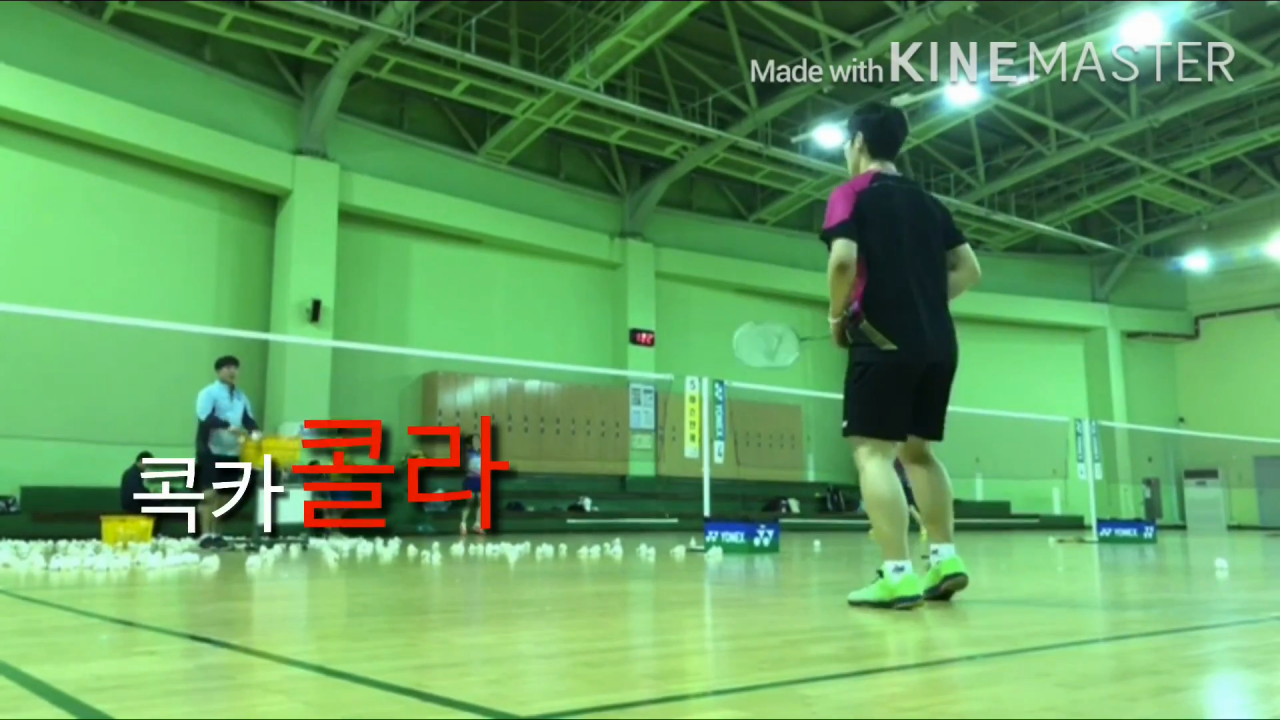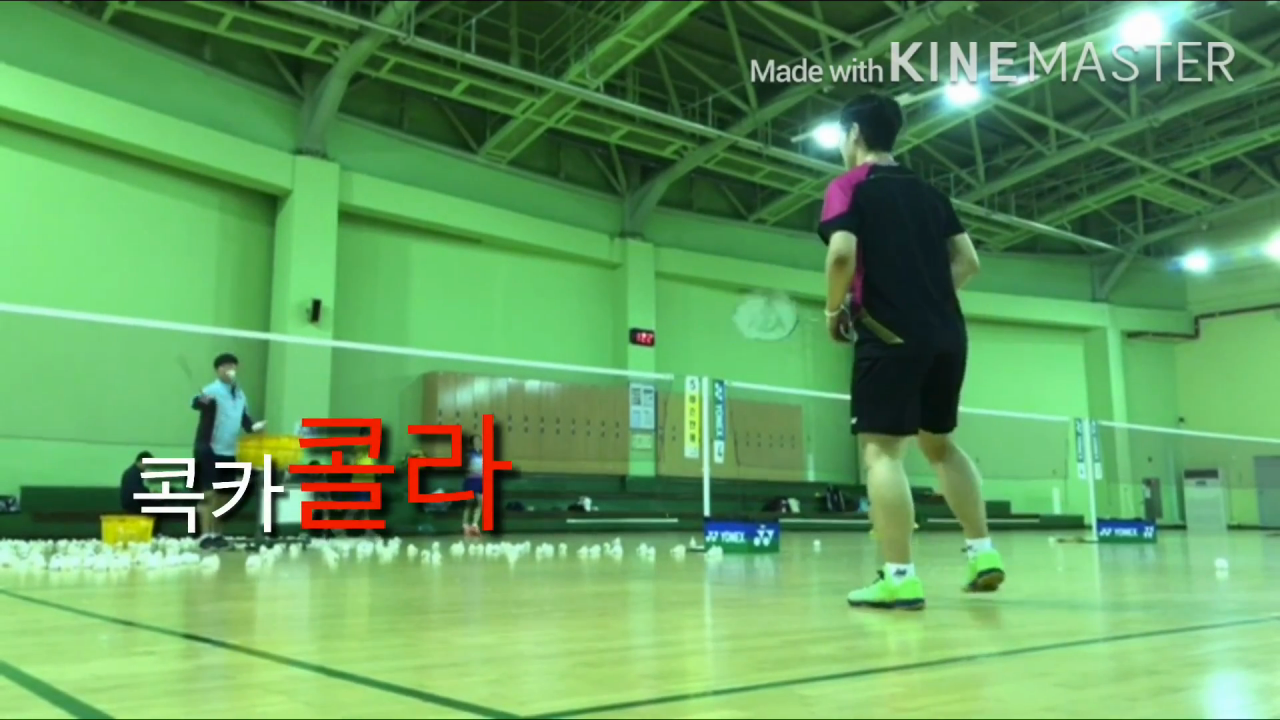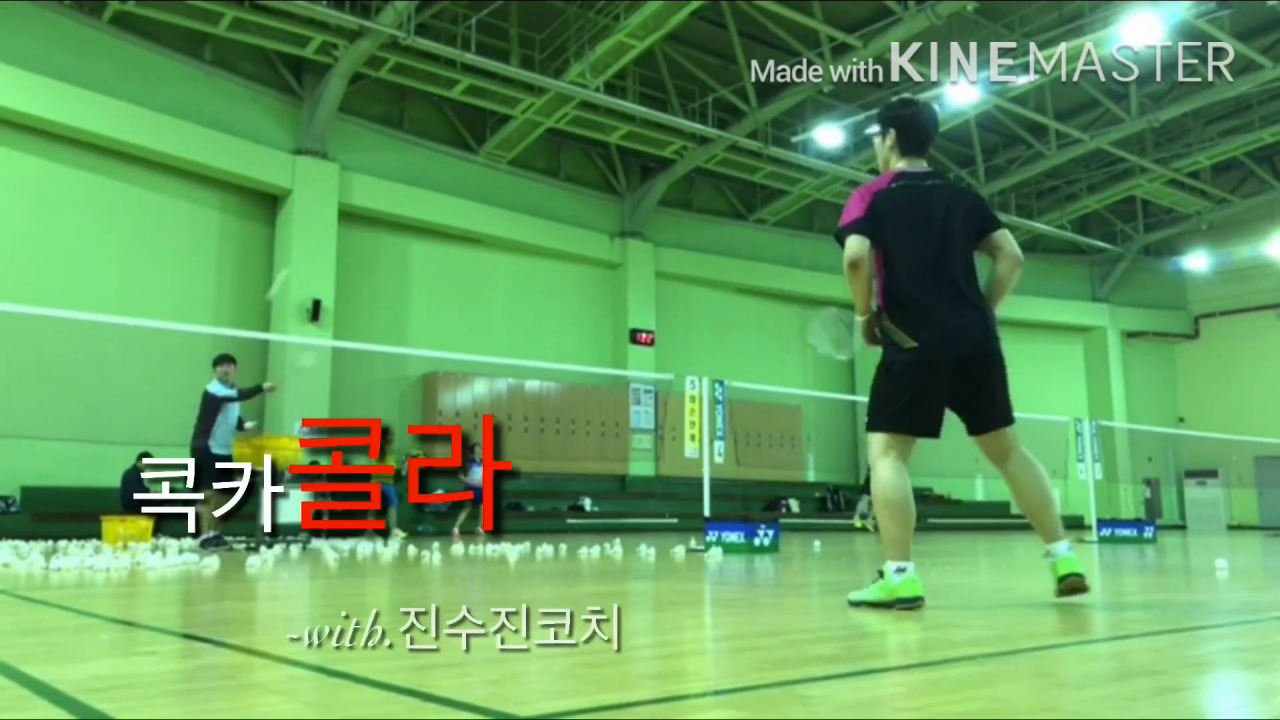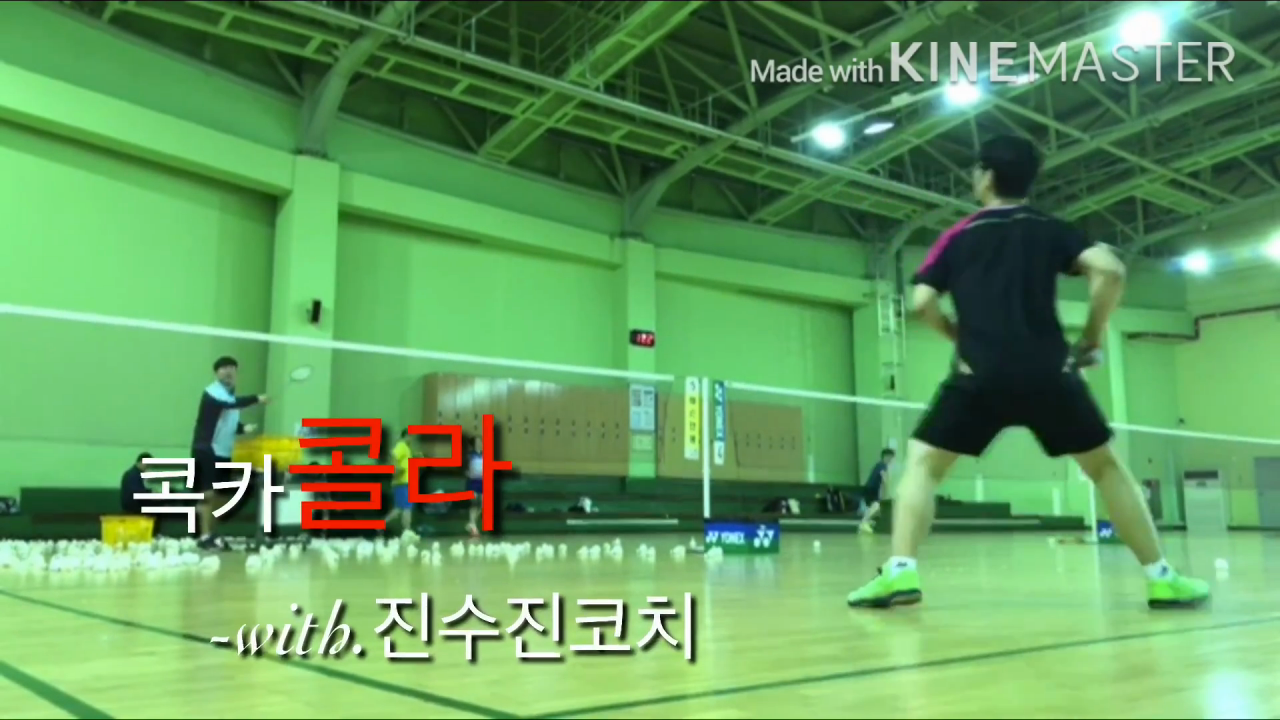
dt=0.3s
person 1, frame 1
left shoulder: (851, 194)
right shoulder: (927, 202)
left elbow: (843, 259)
right elbow: (968, 270)
left wrist: (838, 315)
left hip: (884, 342)
right hip: (938, 343)
left knee: (873, 454)
right knee: (917, 451)
left ankle: (898, 575)
right ankle: (945, 558)
person 1, frame 2
left shoulder: (848, 187)
right shoulder: (927, 192)
left elbow: (842, 252)
right elbow: (967, 261)
left wrist: (834, 308)
left hip: (890, 336)
right hip: (948, 334)
left knee: (880, 451)
right knee: (939, 444)
left ankle: (898, 578)
right ankle: (982, 552)
person 1, frame 3
left shoulder: (871, 196)
right shoulder: (962, 196)
left elbow: (856, 256)
right elbow: (1011, 257)
left wrist: (865, 314)
left hip: (914, 342)
right hip: (976, 340)
left knee: (885, 451)
right knee: (1006, 449)
left ankle: (898, 577)
right ankle: (1063, 556)
person 1, frame 4
left shoulder: (957, 238)
right shoulder: (1054, 230)
left elbow: (921, 302)
right elbow: (1109, 270)
right wrist: (1092, 335)
left hip: (979, 376)
right hip: (1047, 370)
left knee: (921, 465)
right knee: (1106, 466)
left ankle: (897, 574)
right ankle: (1160, 576)
person 2, frame 1
left shoulder: (241, 397)
right shoulder: (209, 393)
left elbow: (248, 419)
right elbow: (205, 417)
left wrist: (254, 431)
right wrist: (228, 426)
left hip: (231, 453)
right hip: (210, 451)
left knee: (223, 495)
right knee: (209, 493)
left ankle: (215, 534)
right ankle: (205, 536)
person 2, frame 2
left shoulder: (240, 394)
right shoulder: (212, 390)
left elbow: (244, 416)
right elbow: (197, 403)
left wrist: (252, 426)
right wrist: (202, 400)
left hip: (229, 452)
right hip: (209, 450)
left knee: (222, 494)
right knee: (208, 493)
left ankle: (216, 534)
right ankle: (205, 536)
person 2, frame 3
left shoulder: (234, 391)
right shoulder: (213, 390)
right elbow: (237, 396)
left wrist: (244, 425)
right wrist: (261, 388)
left hip: (225, 450)
right hip: (206, 448)
left knee: (223, 492)
right knee: (207, 492)
left ankle: (214, 532)
right ankle: (204, 536)
person 2, frame 4
left shoulder: (230, 394)
right shoulder: (212, 391)
right elbow: (231, 404)
left wrist: (242, 428)
right wrist: (256, 399)
left hip: (224, 452)
right hip: (207, 449)
left knee: (217, 495)
right knee: (207, 493)
left ankle: (211, 534)
right ankle: (204, 536)
